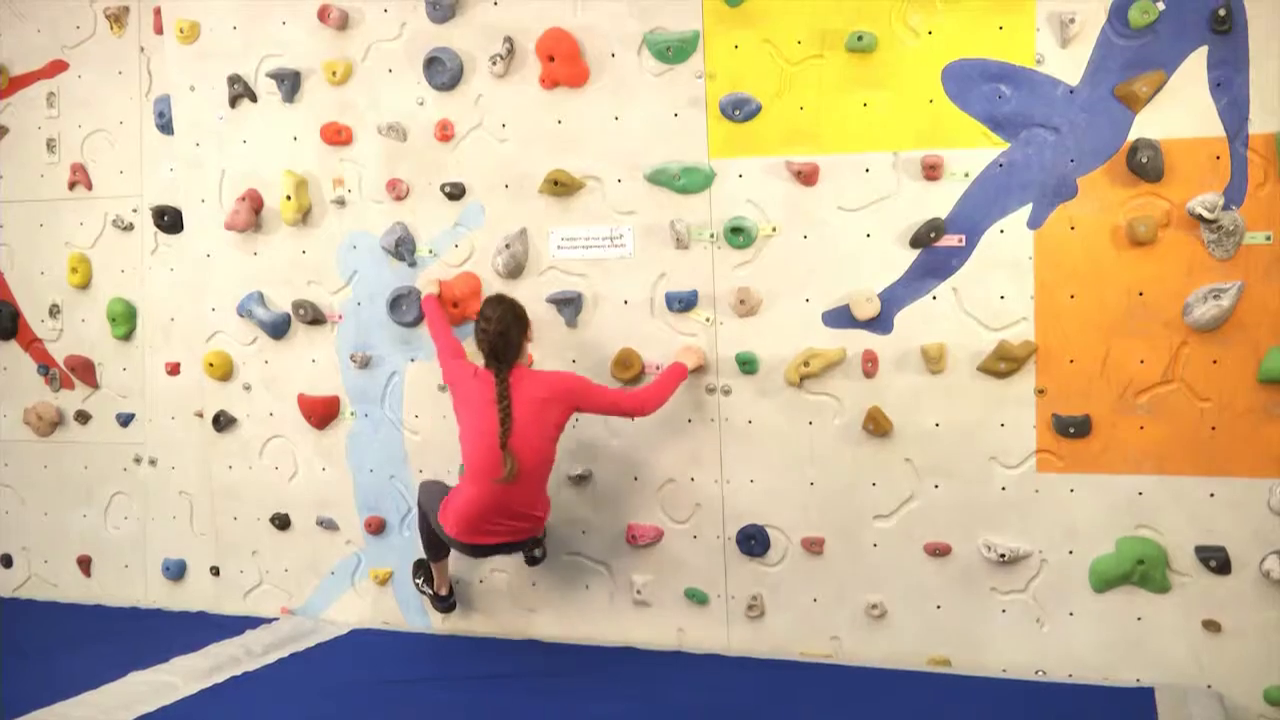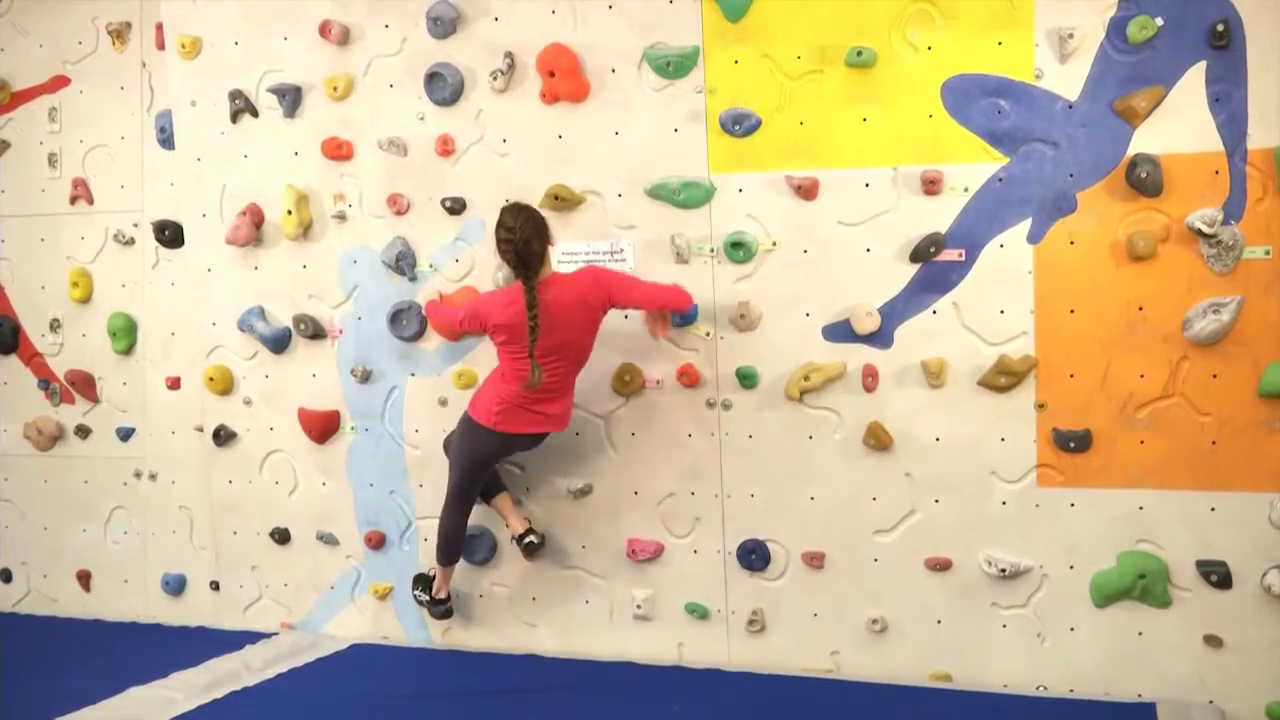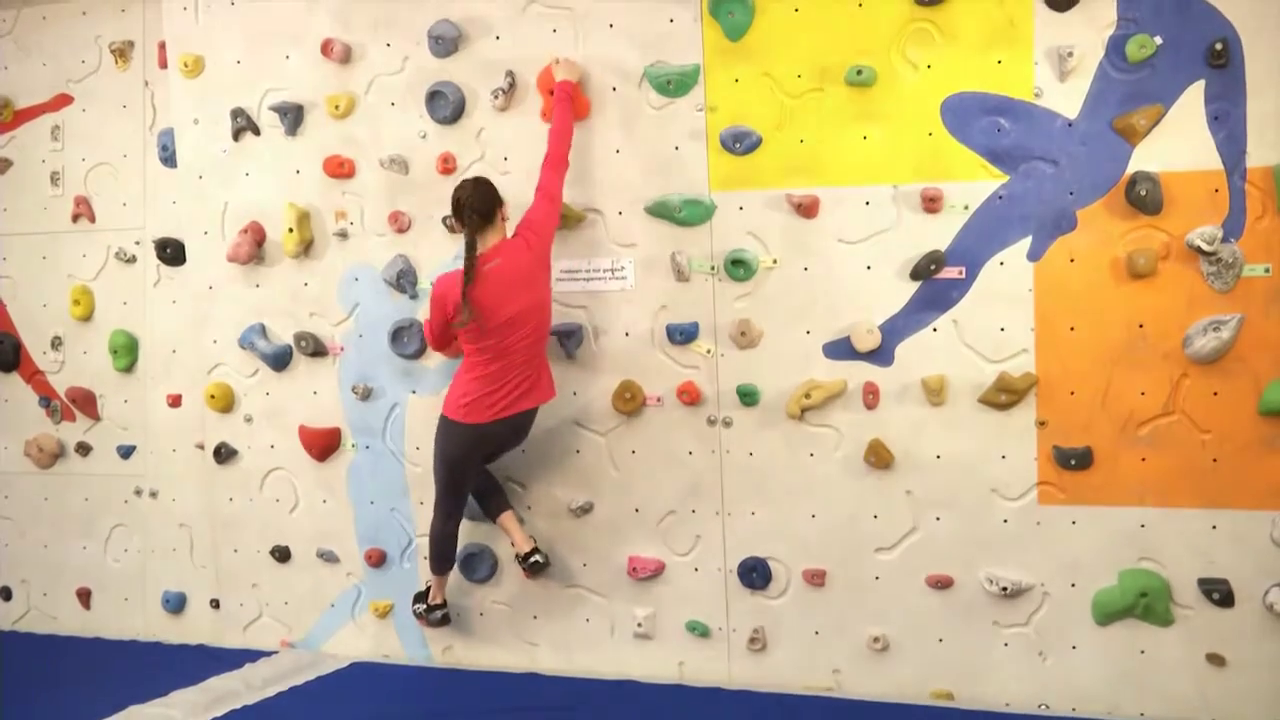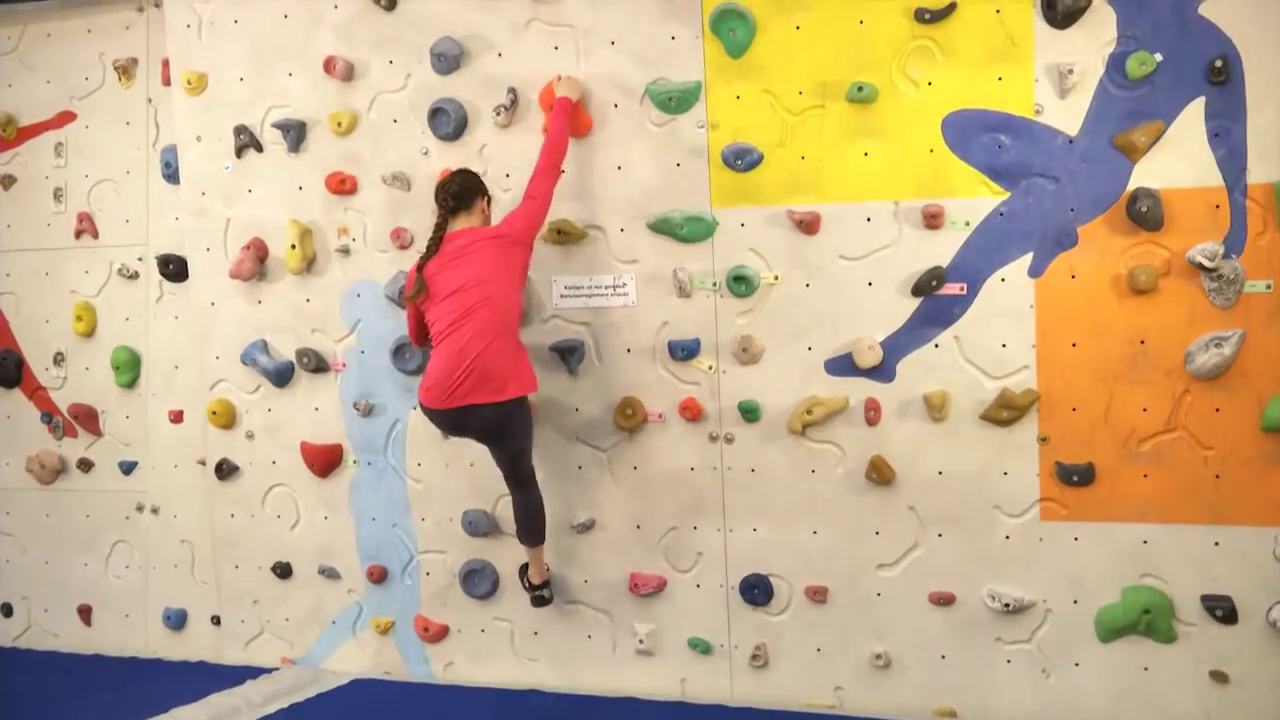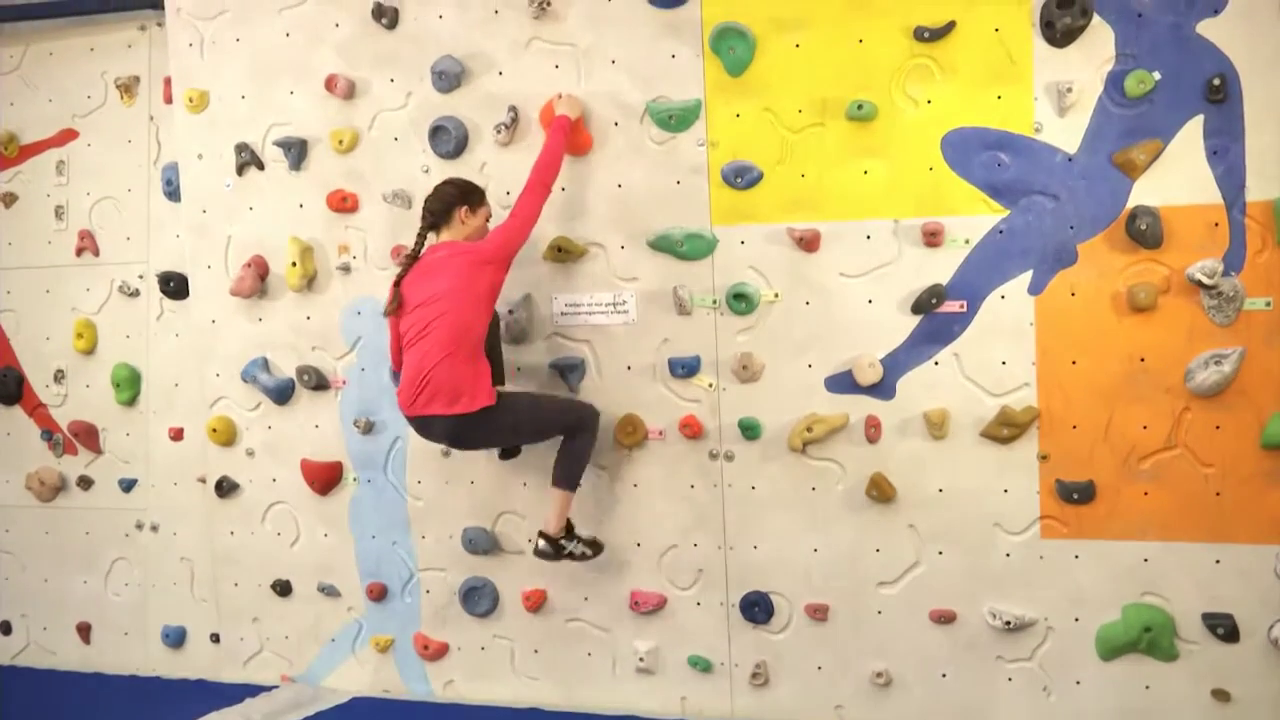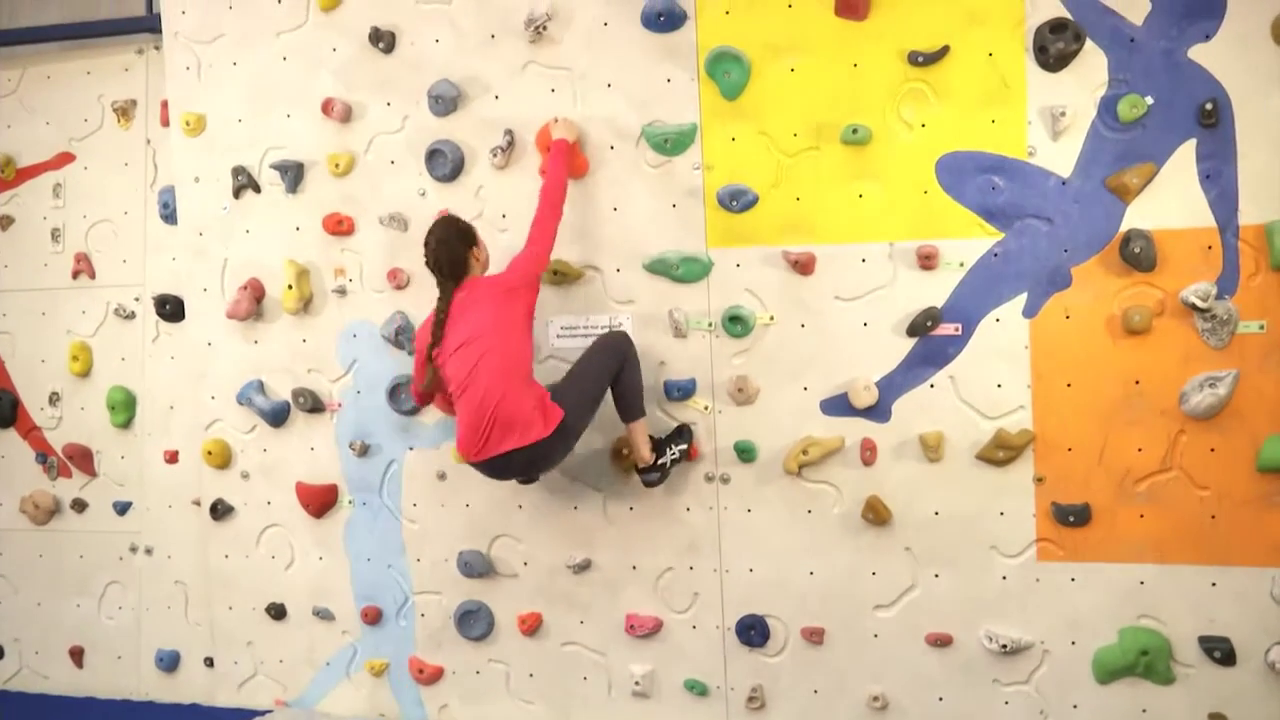
dt=0.7s
person 1, frame 1
left shoulder: (464, 381)
right shoulder: (558, 389)
left elbow: (442, 337)
right elbow: (640, 404)
left wrist: (430, 296)
right wrist: (681, 365)
left hip: (468, 531)
right hip: (523, 522)
left knee: (427, 494)
left ankle: (440, 589)
person 1, frame 2
left shoulder: (495, 306)
right shoulder: (591, 285)
left elbow: (452, 322)
right elbow: (679, 300)
left wrist: (432, 307)
right wrist: (656, 309)
left hip: (495, 420)
right hip: (545, 425)
left knee: (457, 499)
right knee: (464, 448)
left ankle: (439, 591)
right ankle: (520, 527)
person 1, frame 3
left shoulder: (448, 287)
right shoulder: (533, 246)
right elbow: (555, 165)
right wrist: (564, 88)
left hip: (470, 415)
right hip: (523, 410)
left knee: (449, 501)
right knee: (474, 470)
left ankle: (436, 598)
right ankle: (526, 547)
person 1, frame 4
left shoulder: (421, 271)
right shoulder: (509, 239)
right elbow: (546, 173)
right wrist: (563, 102)
left hip: (441, 406)
right hip: (502, 399)
right knee: (520, 476)
right ankle: (538, 577)
person 1, frame 5
left shoulder: (408, 277)
right shoulder: (486, 254)
right elbow: (534, 197)
right wrist: (564, 121)
left hip: (419, 419)
right hip: (462, 418)
right knee: (583, 419)
left ankle: (505, 433)
right ankle: (554, 532)
person 1, frame 6
left shoulder: (430, 330)
right shoulder: (510, 286)
left elbow: (422, 394)
right elbow: (547, 216)
right wrist: (561, 144)
left hip: (485, 461)
right hip: (540, 444)
right knee: (616, 344)
left ankle: (523, 464)
right ankle: (647, 458)
